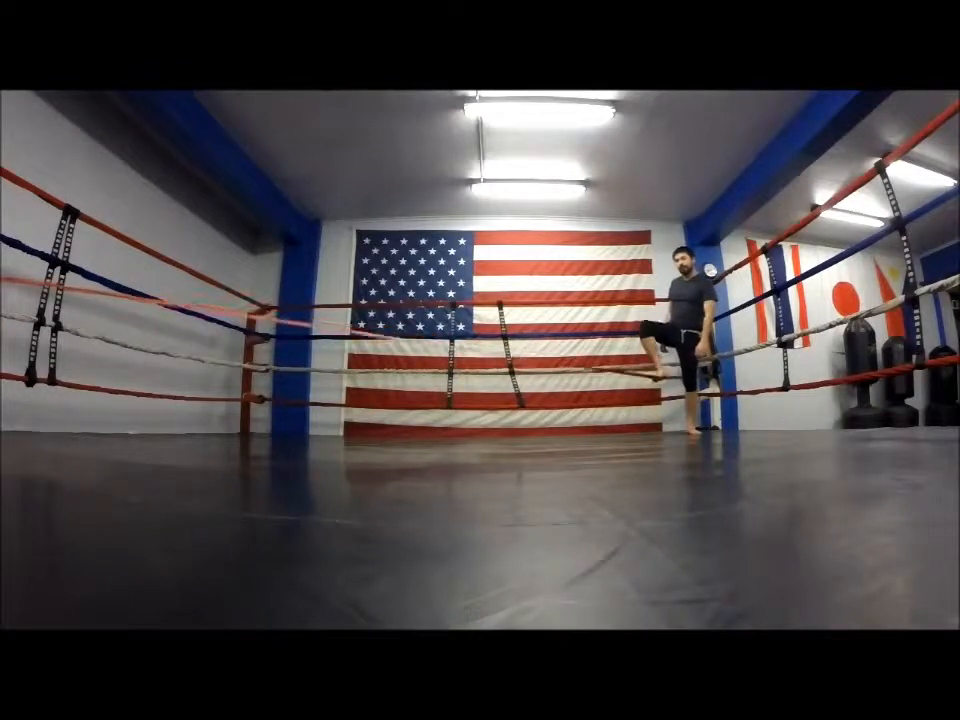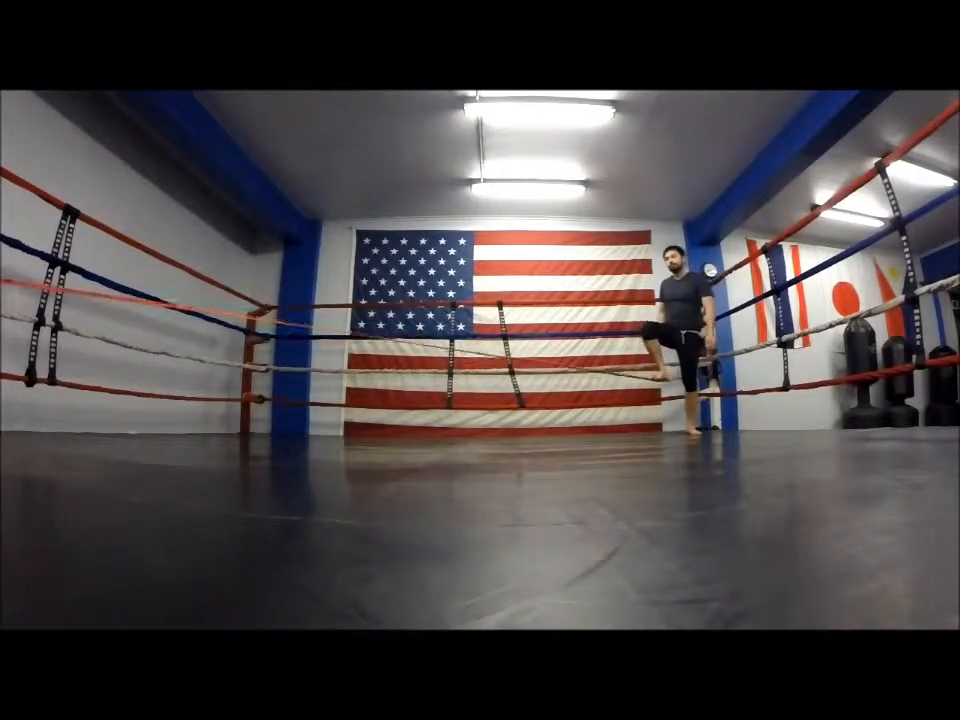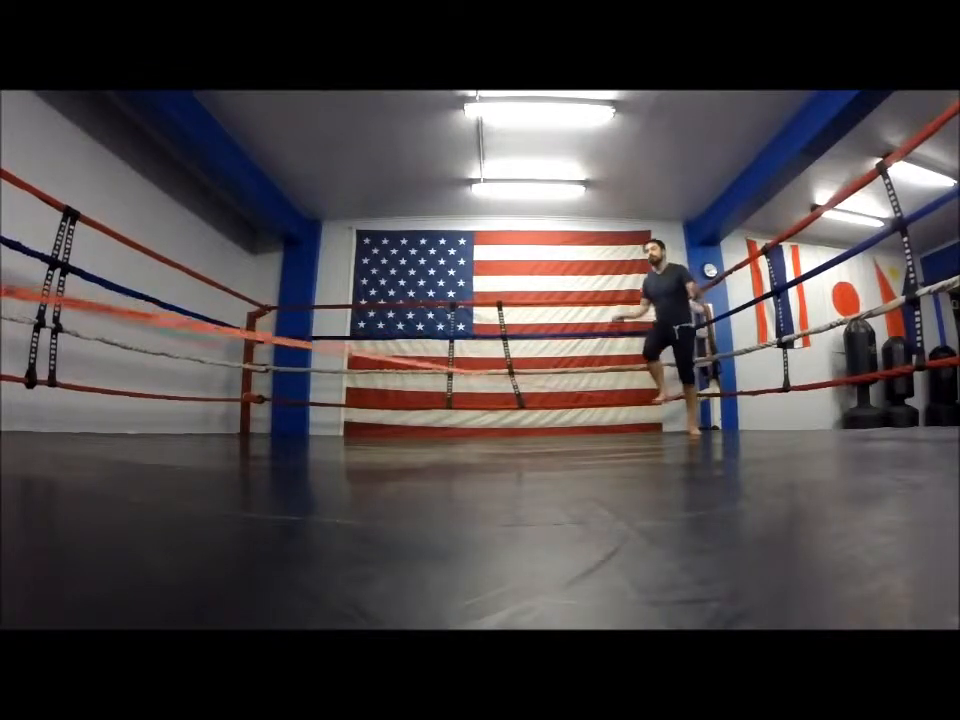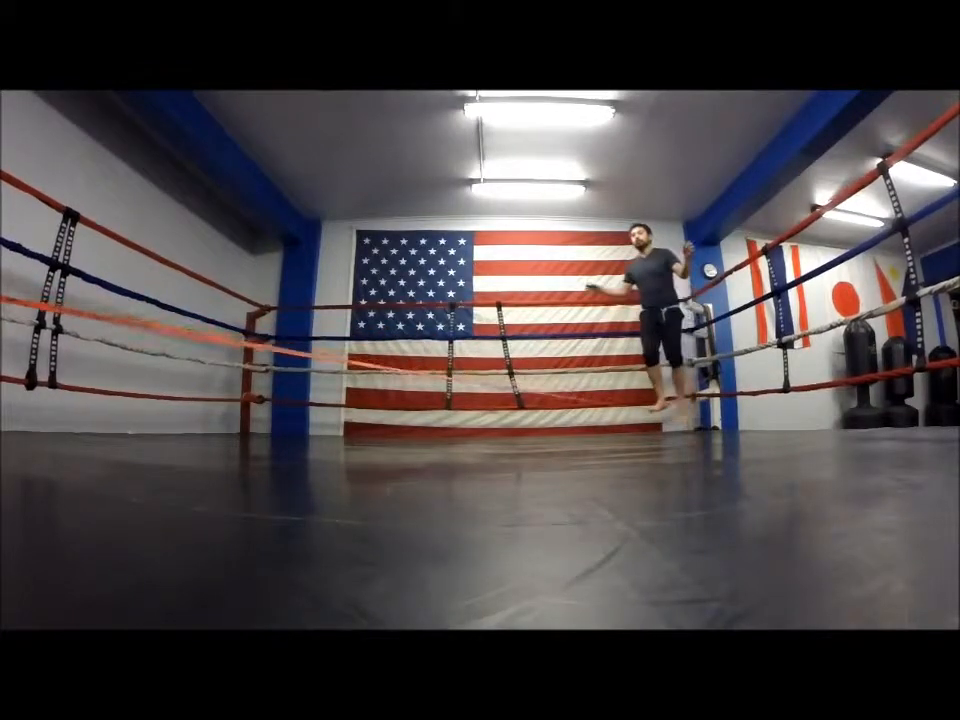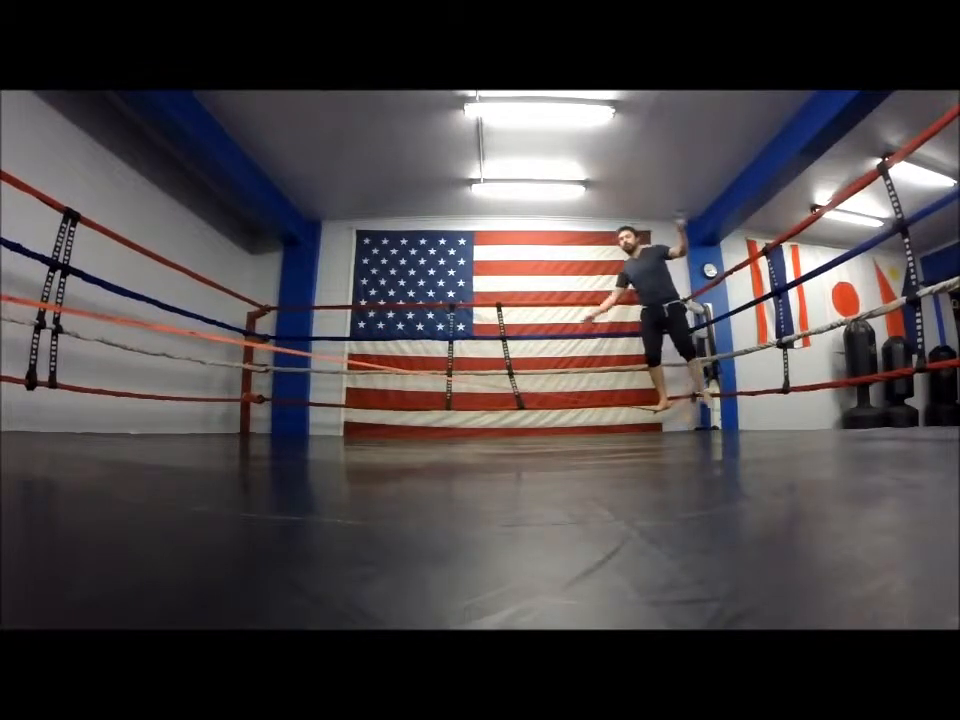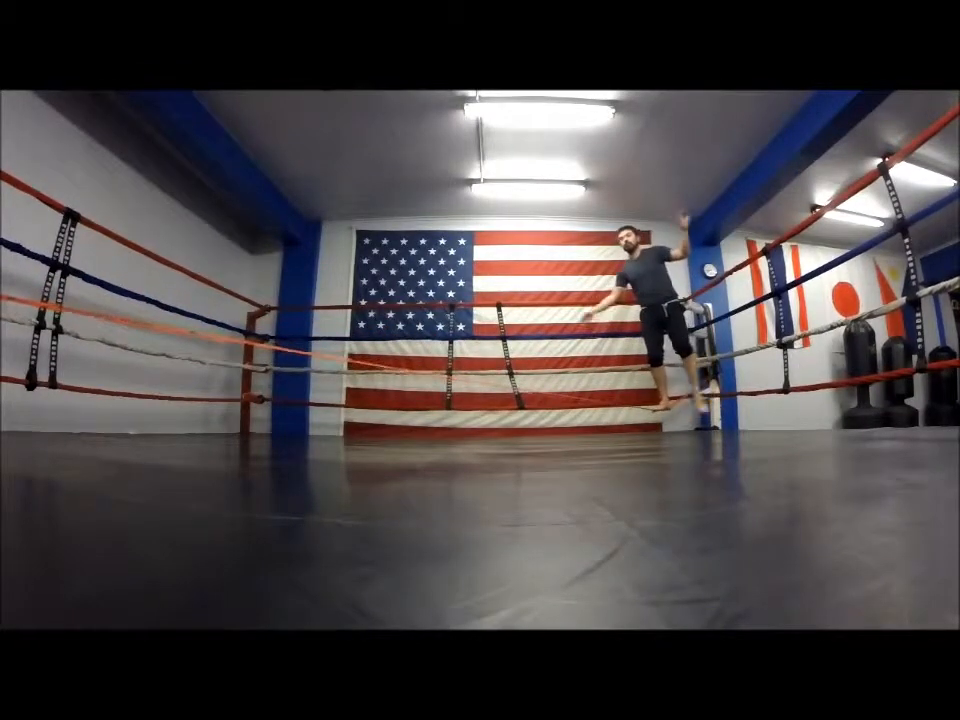
dt=0.4s
person 1, frame 1
left shoulder: (704, 283)
right shoulder: (675, 283)
left elbow: (709, 313)
left wrist: (704, 340)
right wrist: (664, 336)
left hip: (691, 335)
right hip: (673, 330)
left knee: (690, 381)
right knee: (645, 327)
left ankle: (691, 425)
right ankle: (659, 368)
person 1, frame 2
left shoulder: (697, 280)
right shoulder: (665, 284)
left elbow: (708, 308)
left wrist: (710, 333)
right wrist: (658, 334)
left hip: (690, 334)
right hip: (671, 330)
left knee: (690, 380)
right knee: (647, 328)
left ankle: (691, 425)
right ankle: (663, 370)
person 1, frame 3
left shoulder: (679, 271)
right shoulder: (648, 280)
left elbow: (695, 293)
right elbow: (643, 307)
left wrist: (696, 294)
right wrist: (625, 316)
left hip: (683, 327)
right hip: (662, 325)
left knee: (686, 373)
right knee: (650, 351)
left ankle: (692, 424)
right ankle: (663, 390)
person 1, frame 4
left shoulder: (664, 255)
right shoulder: (633, 266)
left elbow: (683, 274)
right elbow: (622, 291)
left wrist: (687, 259)
right wrist: (600, 289)
left hip: (670, 311)
right hip: (648, 314)
left knee: (674, 356)
right knee: (650, 355)
left ankle: (682, 402)
right ankle: (660, 399)
person 1, frame 5
left shoulder: (655, 251)
right shoulder: (626, 269)
left elbow: (681, 251)
right elbow: (614, 297)
left wrist: (682, 232)
right wrist: (595, 312)
left hip: (672, 307)
right hip: (649, 313)
left knee: (687, 348)
right knee: (652, 356)
left ankle: (703, 393)
right ankle: (663, 400)
person 1, frame 6
left shoulder: (654, 252)
right shoulder: (626, 270)
left elbow: (682, 254)
right elbow: (614, 296)
left wrist: (684, 231)
right wrist: (594, 310)
left hip: (671, 307)
right hip: (649, 313)
left knee: (683, 346)
right knee: (654, 356)
left ankle: (696, 393)
right ankle: (665, 399)
